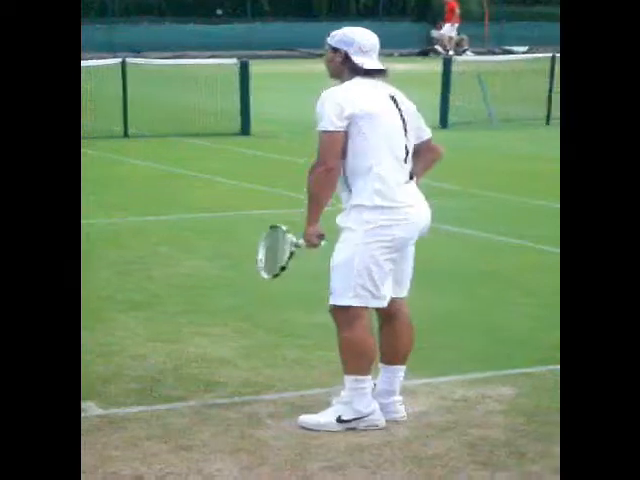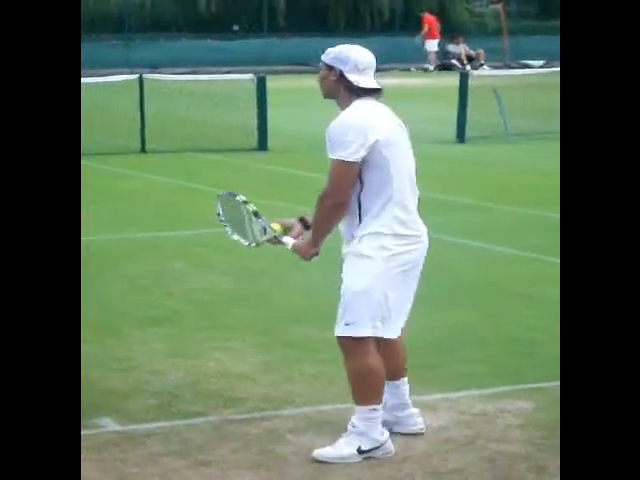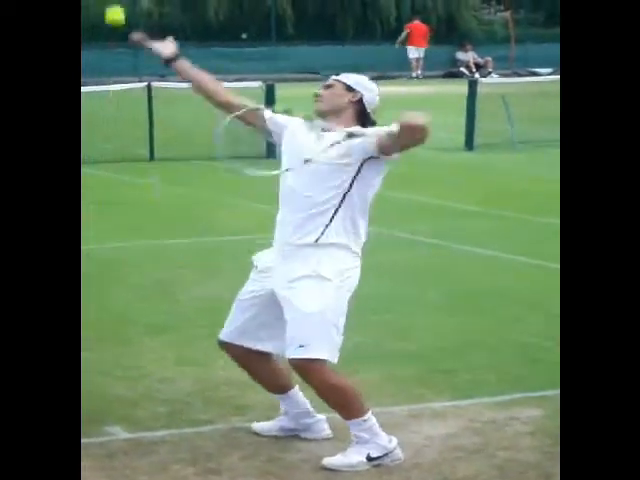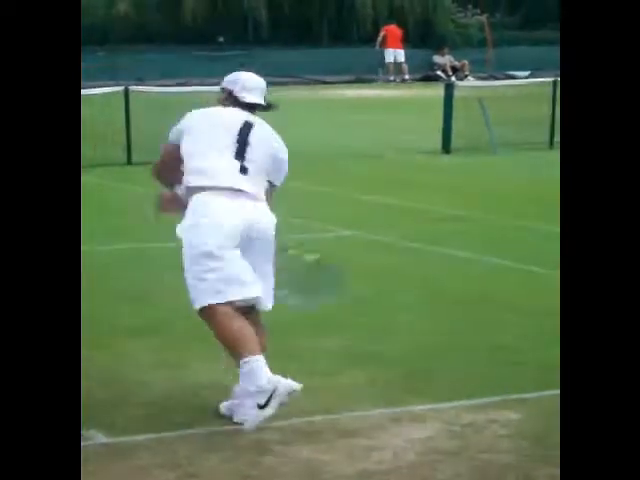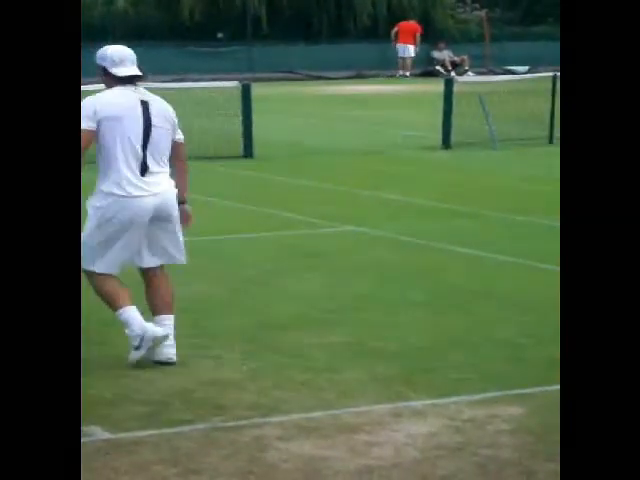
dt=1s
person 1, frame 1
left shoulder: (338, 96)
right shoulder: (397, 97)
left elbow: (326, 166)
right elbow: (432, 152)
left wrist: (312, 221)
left hip: (374, 217)
right hip: (410, 211)
left knee: (349, 308)
right knee: (392, 305)
left ankle: (359, 406)
right ankle: (388, 397)
person 1, frame 2
left shoulder: (350, 123)
right shoulder: (378, 115)
left elbow: (336, 197)
left wrist: (312, 241)
right wrist: (305, 223)
left hip: (381, 244)
right hip: (396, 237)
left knee: (357, 337)
right knee: (383, 330)
left ankle: (369, 435)
right ankle: (399, 411)
person 1, frame 3
left shoulder: (369, 141)
right shoulder: (296, 131)
left elbow: (404, 136)
right elbow: (231, 102)
left wrist: (410, 129)
right wrist: (174, 59)
left hip: (323, 266)
right hip: (281, 260)
left knee: (310, 361)
right knee: (238, 343)
left ankle: (376, 443)
right ankle: (301, 417)
person 1, frame 4
left shoulder: (197, 118)
right shoulder: (274, 142)
left elbow: (163, 170)
left wrist: (178, 191)
left hip: (210, 213)
right hip: (257, 217)
left knee: (217, 308)
right knee: (245, 309)
left ankle: (262, 384)
right ankle: (252, 392)
person 1, frame 5
left shoulder: (95, 104)
right shoulder: (163, 106)
left elbow: (80, 147)
right elbow: (179, 159)
right wrist: (181, 200)
left hip: (120, 200)
right hip: (164, 196)
left knee: (96, 270)
right knee: (155, 269)
left ankle: (142, 330)
right ankle: (165, 344)
